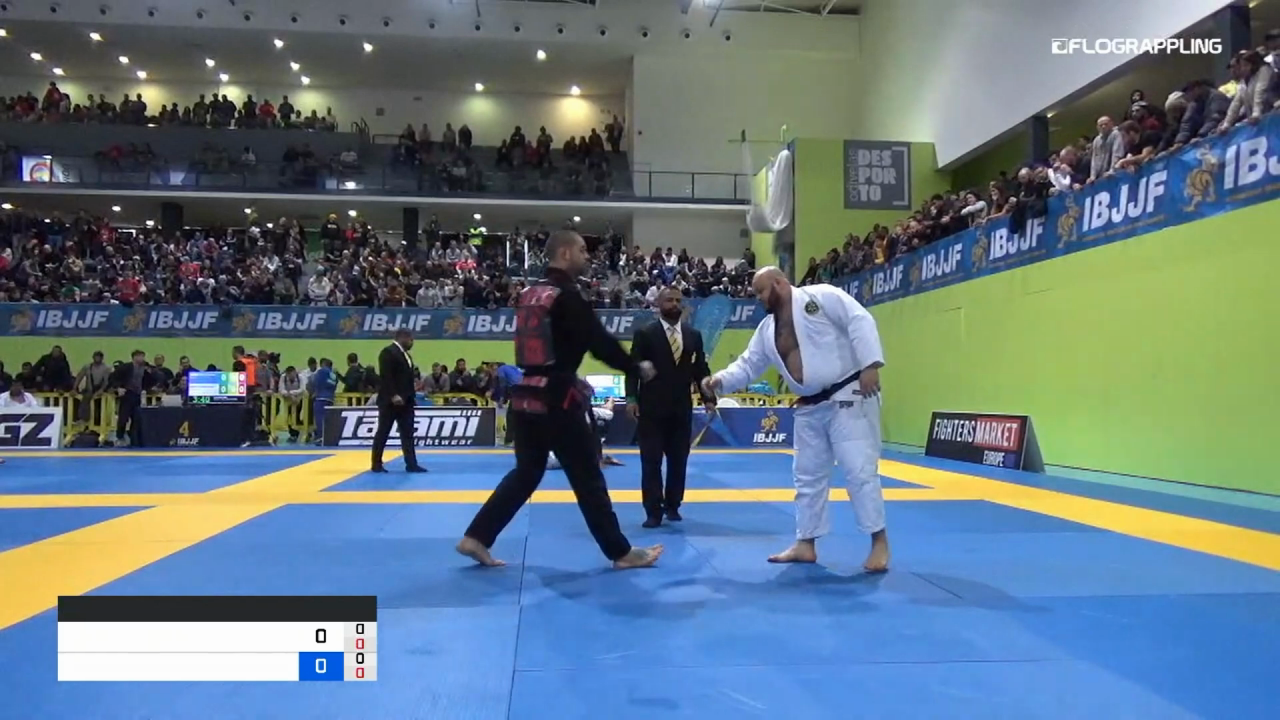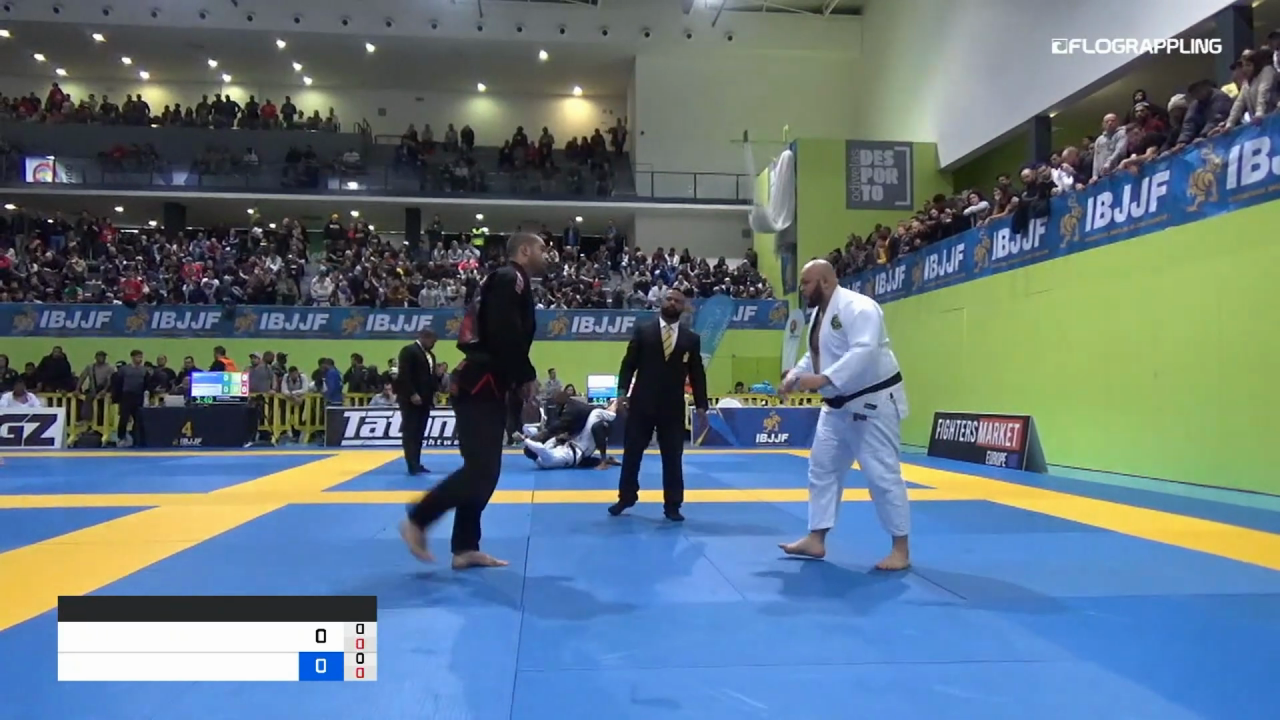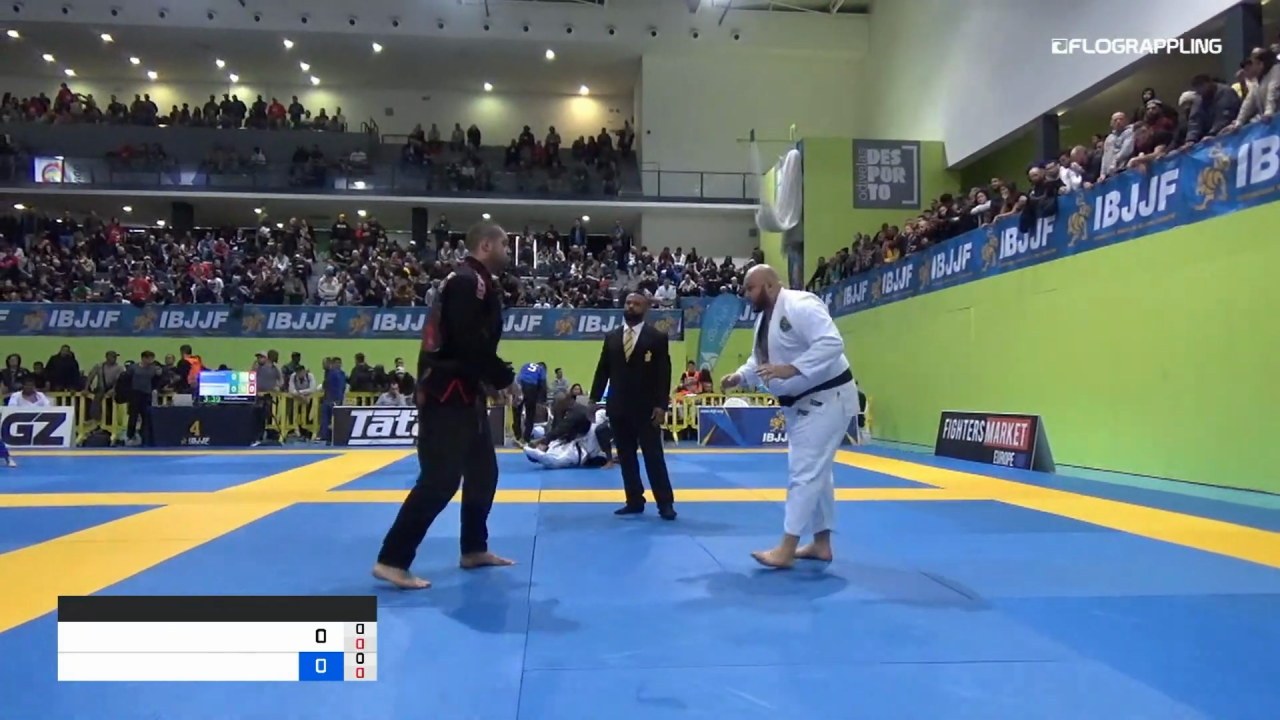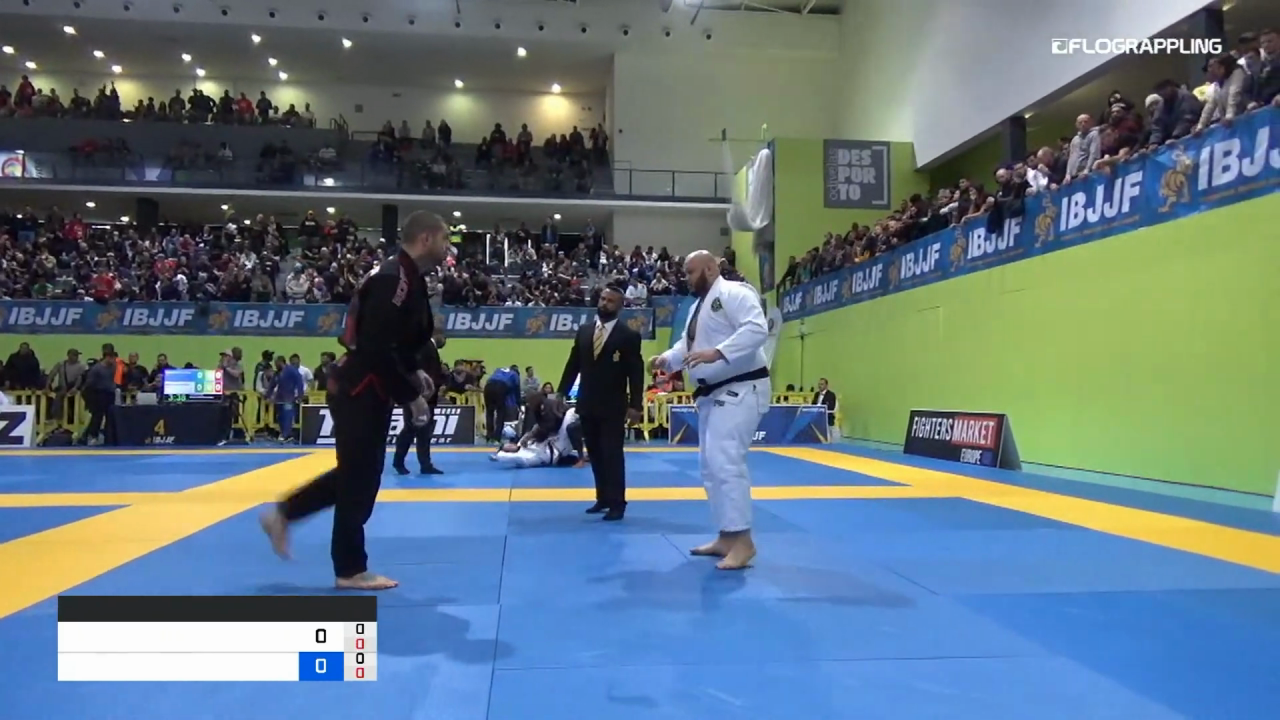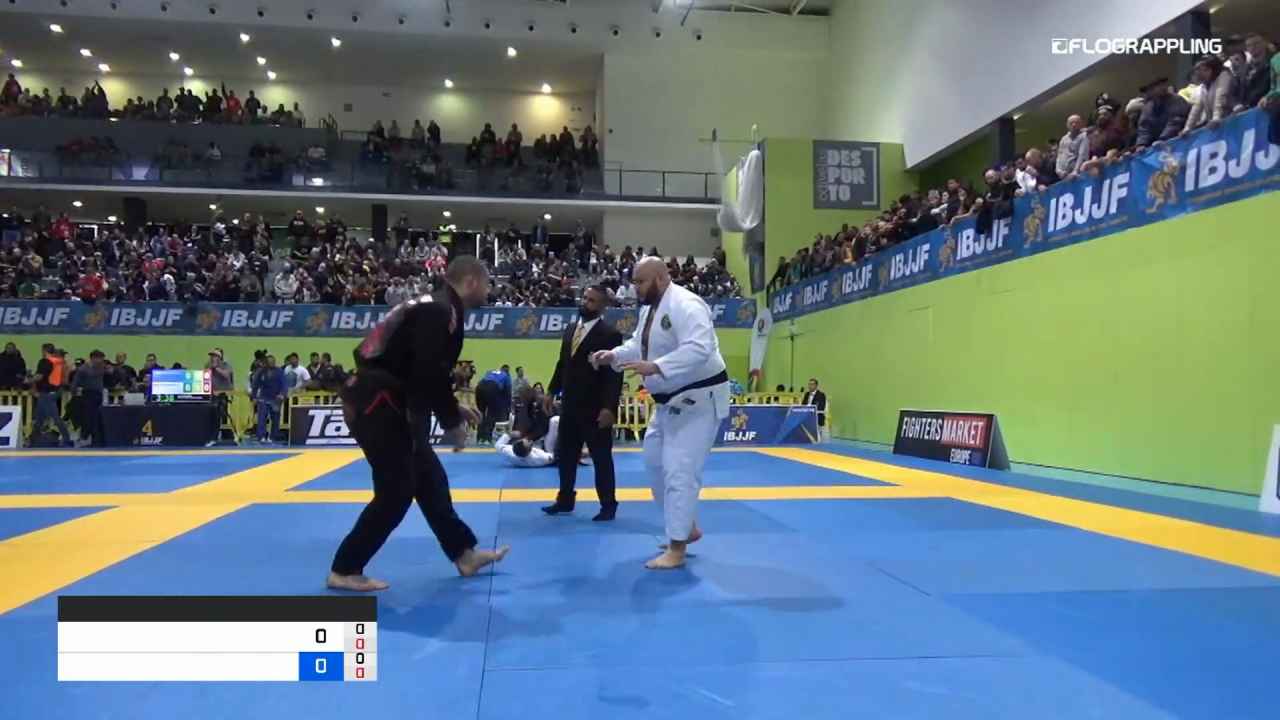
dt=0.7s
person 1, frame 1
left shoulder: (530, 294)
right shoulder: (566, 295)
right elbow: (598, 340)
left wrist: (569, 379)
right wrist: (637, 368)
left hip: (525, 394)
right hip: (555, 398)
left knee: (526, 472)
right knee: (587, 477)
left ankle: (476, 538)
right ankle: (621, 552)
person 1, frame 2
left shoulder: (510, 283)
right shoulder: (509, 279)
right elbow: (505, 335)
left wrist: (520, 379)
right wrist: (526, 375)
left hip: (486, 384)
right hip: (481, 385)
left knee: (484, 470)
right knee: (481, 469)
left ankle: (466, 548)
right ankle: (417, 520)
person 1, frame 3
left shoulder: (473, 281)
right shoulder: (469, 282)
right elbow: (472, 343)
left wrist: (488, 381)
right wrist: (504, 378)
left hip: (460, 391)
right hip: (449, 393)
left knee: (483, 472)
right knee: (440, 479)
left ankle: (474, 549)
right ankle: (392, 560)
person 1, frame 4
left shoulder: (405, 277)
right shoulder: (393, 280)
right elbow: (378, 348)
left wrist: (413, 373)
right wrist: (411, 396)
left hip: (363, 387)
right hip: (363, 389)
left knee: (356, 472)
right knee: (361, 479)
left ankle: (283, 515)
right ankle: (351, 569)
person 1, frame 5
left shoulder: (434, 308)
right shoulder: (440, 312)
right elbow: (430, 373)
left wrist: (452, 408)
right wrist: (453, 421)
left hip: (385, 402)
right hip: (378, 405)
left knee: (430, 479)
right knee: (395, 491)
left ankle: (465, 554)
right ankle: (345, 570)
person 2, frame 1
left shoulder: (823, 296)
right shoulder: (768, 328)
left elbow: (860, 322)
right elbow: (748, 365)
left wrist: (870, 366)
right wrist: (720, 379)
left hip: (850, 396)
right hip: (811, 407)
left knee: (859, 469)
right knee: (808, 475)
left ankle: (879, 541)
right ankle: (806, 544)
person 2, frame 2
left shoulder: (856, 308)
right shoulder: (819, 313)
left elbow: (863, 352)
right elbow: (815, 355)
left wrist: (821, 379)
right wrist: (794, 376)
left hip: (872, 402)
right hip: (838, 405)
left knee: (881, 474)
right knee: (822, 469)
left ankle: (900, 548)
right ankle: (816, 538)
person 2, frame 3
left shoulder: (801, 306)
right shoulder: (764, 318)
left elbow: (831, 344)
right elbow: (759, 360)
left wrist: (792, 369)
right wrist: (740, 376)
left hip: (826, 398)
right hip: (800, 401)
left knee: (805, 470)
right knee: (813, 470)
left ankle: (787, 548)
right ankle: (821, 543)
person 2, frame 4
left shoulder: (734, 293)
right shoulder: (700, 305)
left elbow: (756, 329)
right elbow: (686, 346)
left wrist: (716, 353)
right wrist: (665, 361)
left hip: (740, 391)
right hip: (712, 394)
left knee: (725, 463)
right knee: (714, 465)
left ankle: (743, 542)
right ankle: (727, 539)
person 2, frame 5
left shoulder: (686, 306)
right shoulder: (650, 309)
left elbow: (697, 350)
right elbow: (639, 344)
left wrist: (654, 367)
right wrist: (613, 355)
left hip: (698, 398)
right hip: (673, 399)
left knee: (680, 471)
right knee: (655, 461)
left ankle: (676, 548)
right ankle: (685, 527)
person 3, frame 1
left shoulder: (694, 335)
right shoulder: (645, 334)
left elbow: (700, 370)
left wrist: (708, 398)
right wrist: (632, 398)
left hip: (681, 409)
right hip: (651, 409)
left knee: (679, 460)
right knee: (651, 460)
left ankle: (672, 505)
right ankle: (653, 511)
person 3, frame 2
left shoulder: (691, 339)
right shoulder: (642, 331)
left elbow: (697, 373)
right elbow: (628, 364)
left wrist: (701, 403)
right wrist: (623, 391)
left hip: (673, 407)
right hip: (642, 404)
left knee: (673, 458)
right knee: (632, 453)
left ankle: (672, 505)
right ankle: (626, 497)
person 3, frame 3
left shoulder: (657, 337)
right shoulder: (611, 337)
left elbow: (663, 373)
right elbow: (602, 370)
left wrist: (661, 405)
right wrist: (594, 399)
left hip: (645, 408)
right hip: (618, 407)
left knee: (653, 455)
right knee: (625, 456)
left ankle: (665, 502)
right ankle: (634, 501)
person 3, frame 4
left shoulder: (628, 336)
right shoulder: (584, 331)
left elbow: (636, 373)
right elbow: (573, 364)
left wrist: (635, 405)
right wrist: (562, 392)
left hip: (613, 406)
right hip: (587, 404)
left knee: (612, 454)
right knee: (595, 454)
left ankle: (616, 504)
right ankle: (603, 498)
person 3, frame 5
left shoulder: (609, 335)
right shoulder: (571, 330)
left elbow: (614, 374)
left wrist: (609, 407)
right wrist: (552, 391)
left hip: (594, 408)
right hip: (570, 405)
left knee: (601, 456)
right knee: (564, 453)
left ankle: (608, 504)
right ankle: (565, 500)
